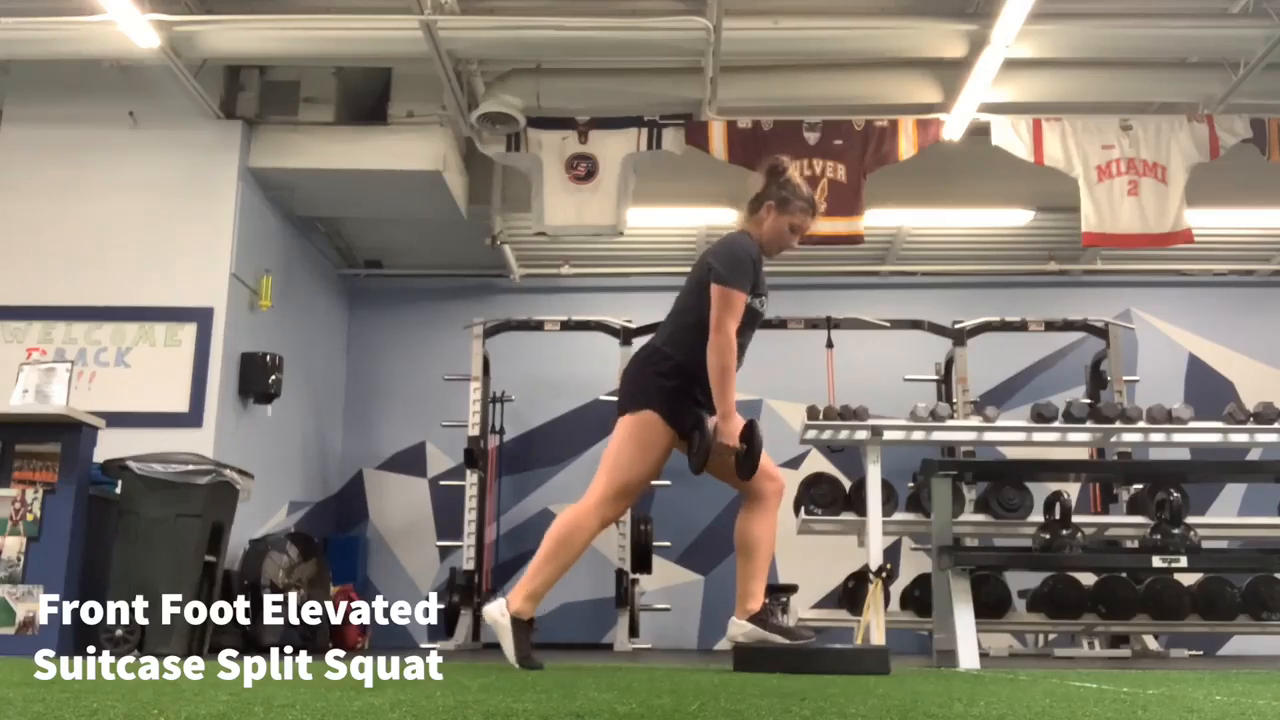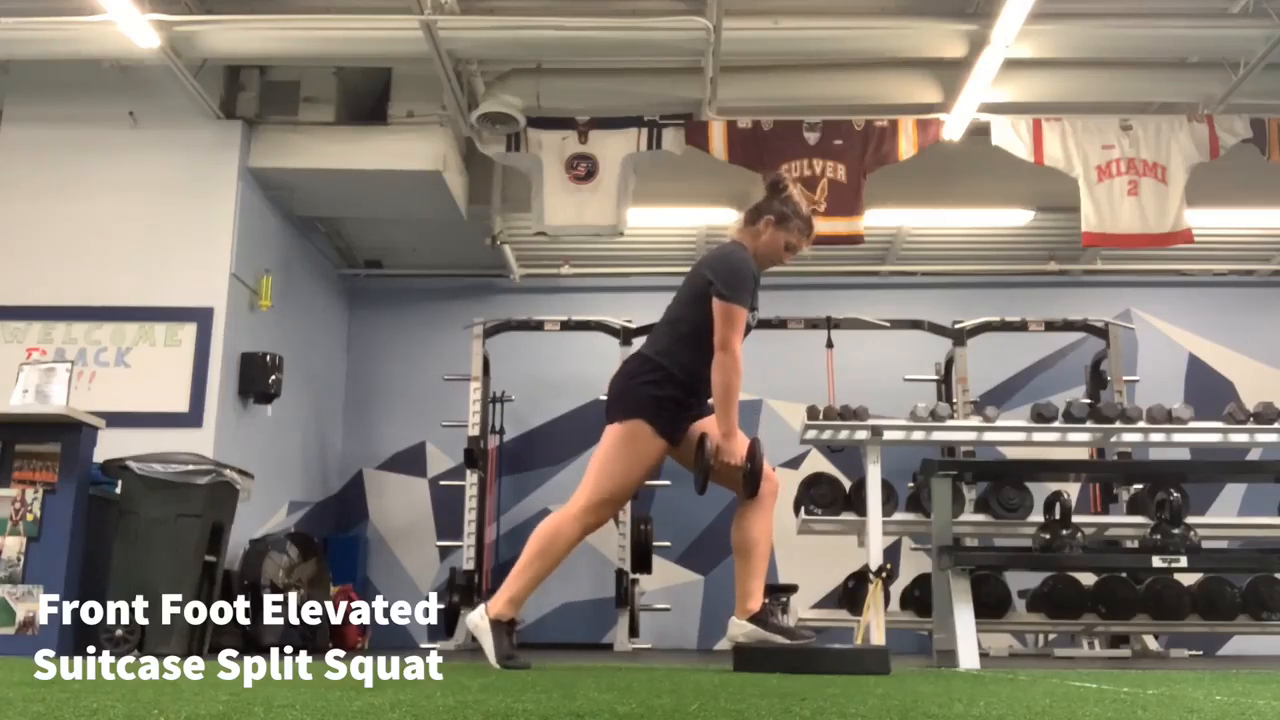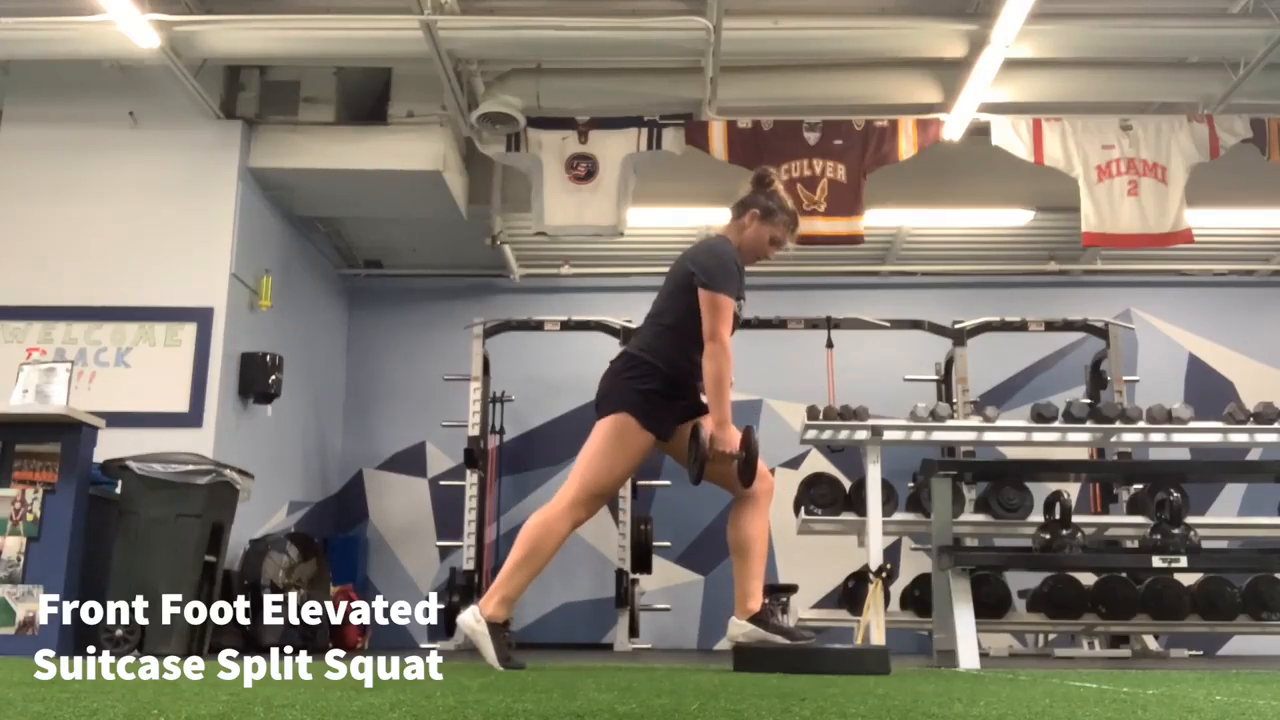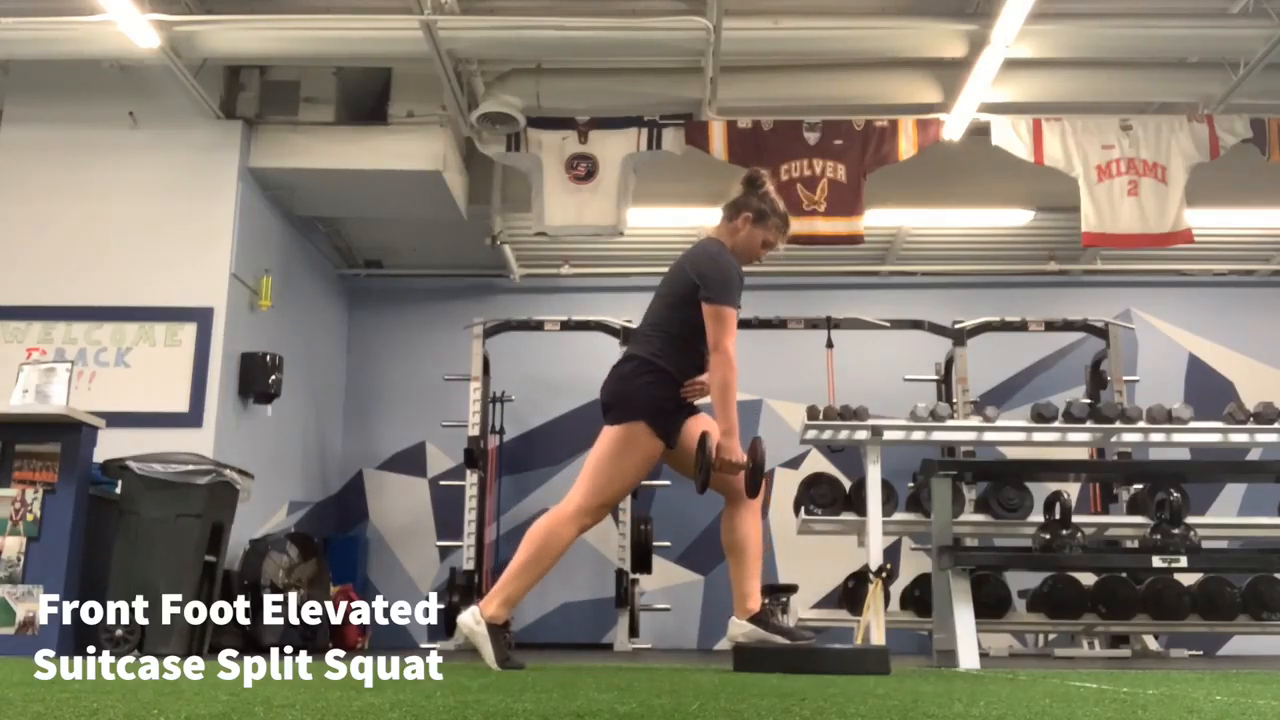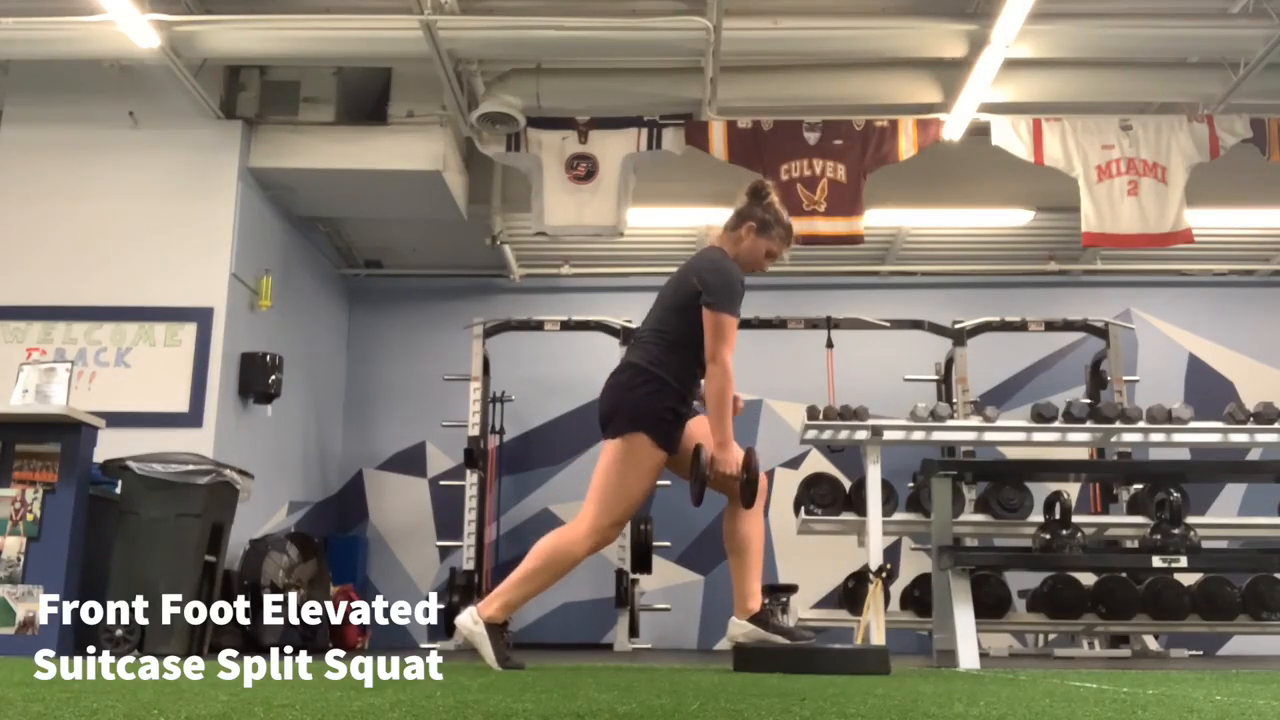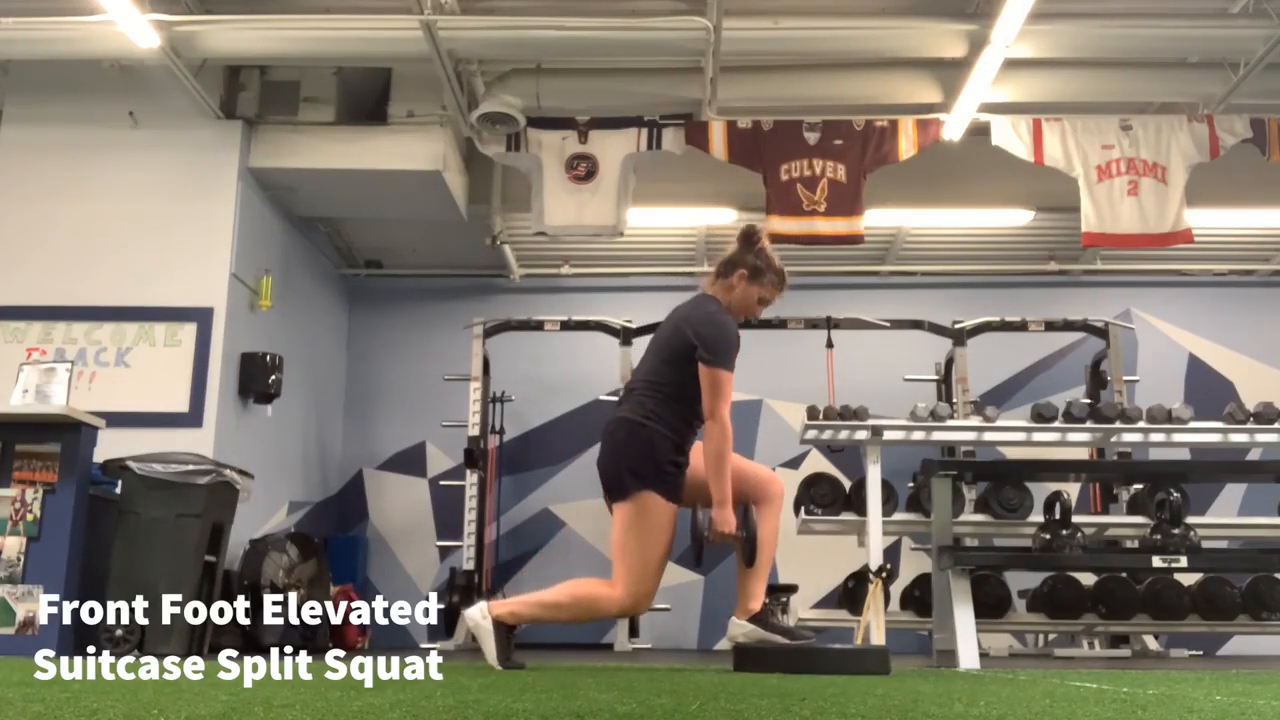
dt=0.7s
person 1, frame 1
left shoulder: (748, 260)
right shoulder: (738, 252)
right elbow: (720, 335)
left wrist: (722, 414)
right wrist: (727, 417)
left hip: (690, 395)
right hip: (660, 385)
left knee: (767, 485)
right knee: (608, 501)
left ankle: (749, 615)
right ankle: (516, 610)
person 1, frame 2
left shoulder: (731, 264)
right shoulder: (737, 264)
right elbow: (726, 351)
left wrist: (722, 431)
right wrist: (728, 434)
left hip: (679, 399)
right hip: (650, 392)
left knee: (761, 485)
right knee: (591, 507)
left ankle: (749, 615)
right ankle: (496, 614)
person 1, frame 3
left shoulder: (721, 261)
right shoulder: (719, 258)
right elbow: (715, 342)
left wrist: (714, 401)
right wrist: (723, 426)
left hip: (674, 397)
right hip: (639, 390)
left knee: (756, 485)
right knee: (577, 502)
left ankle: (749, 615)
right ankle: (488, 614)
person 1, frame 4
left shoulder: (704, 258)
right shoulder: (721, 267)
right elbow: (723, 352)
left wrist: (703, 378)
right wrist: (729, 436)
left hip: (664, 397)
right hip: (642, 394)
left knee: (744, 487)
right knee: (583, 508)
left ankle: (748, 615)
right ankle: (489, 615)
person 1, frame 5
left shoulder: (707, 265)
right shoulder: (724, 275)
right elbow: (719, 362)
left wrist: (718, 400)
right wrist: (723, 445)
left hip: (661, 403)
right hip: (643, 402)
left knee: (750, 485)
right knee: (596, 528)
left ankle: (750, 615)
right ankle: (486, 615)
person 1, frame 6
left shoulder: (697, 313)
right shoulder: (718, 327)
right elbow: (716, 420)
right wrist: (722, 505)
left hip: (653, 447)
right hip: (643, 453)
left knee: (767, 489)
right knee: (630, 597)
left ankle: (750, 615)
right ankle: (498, 614)
